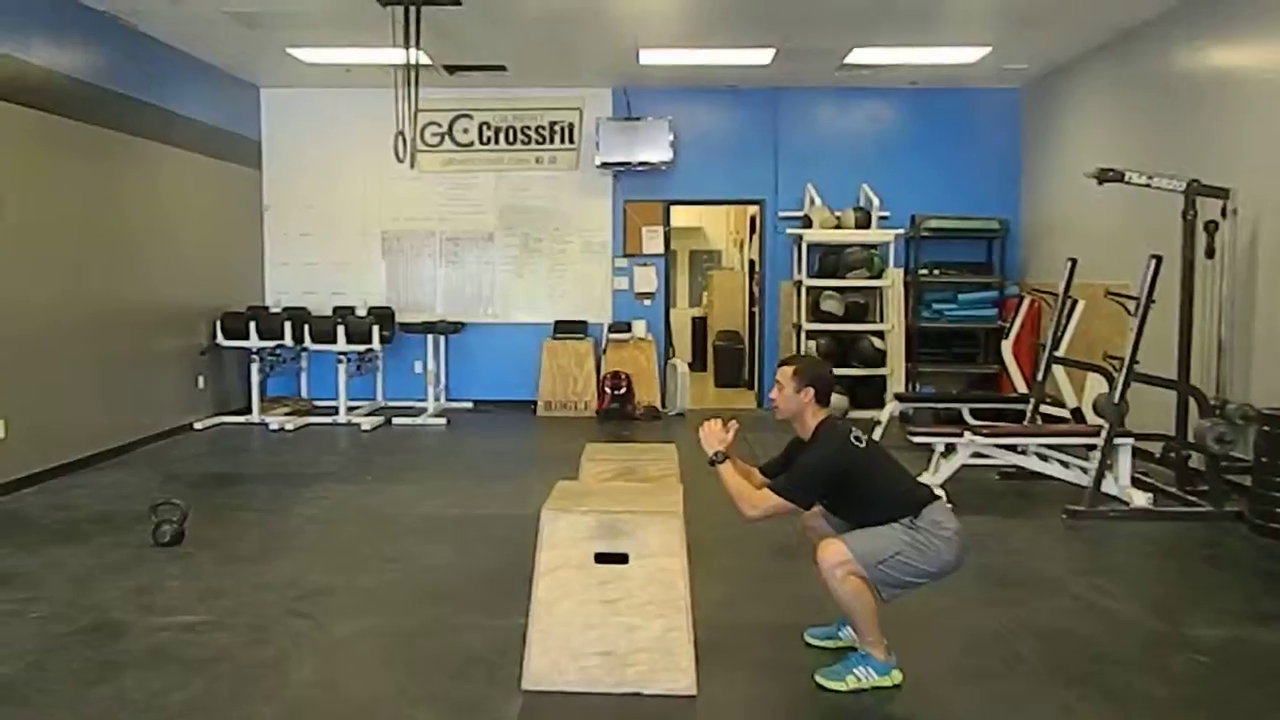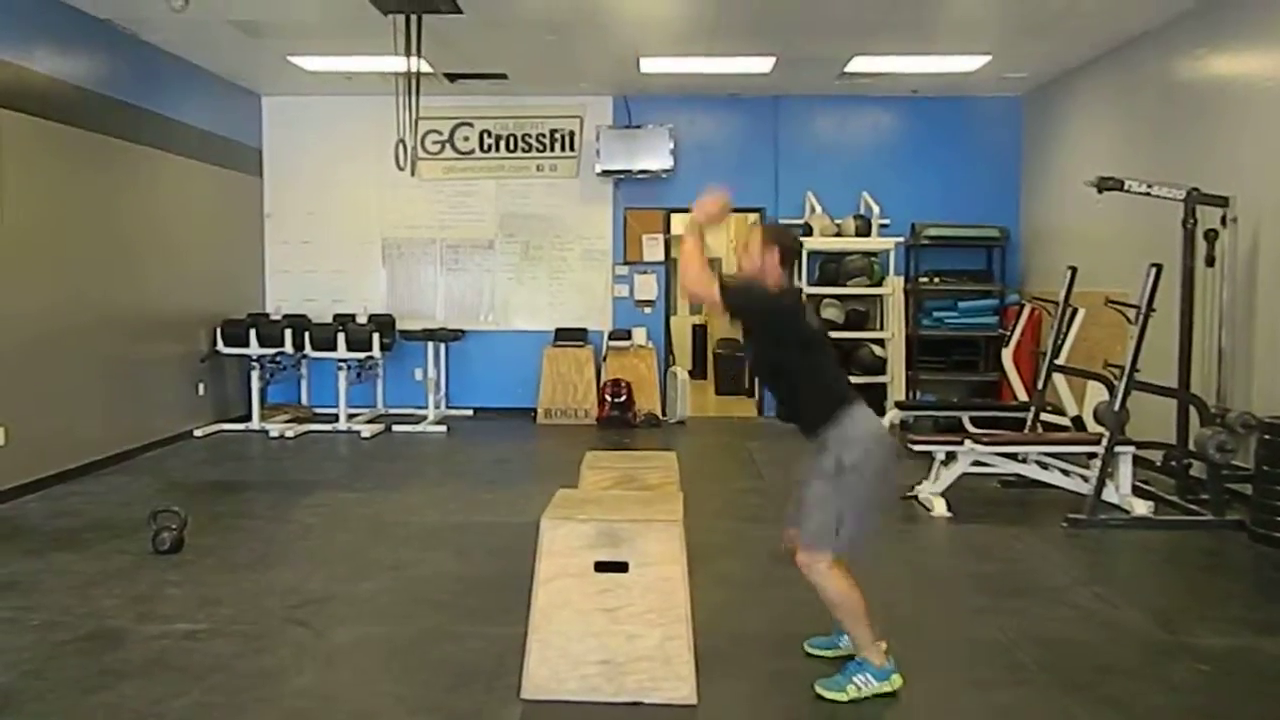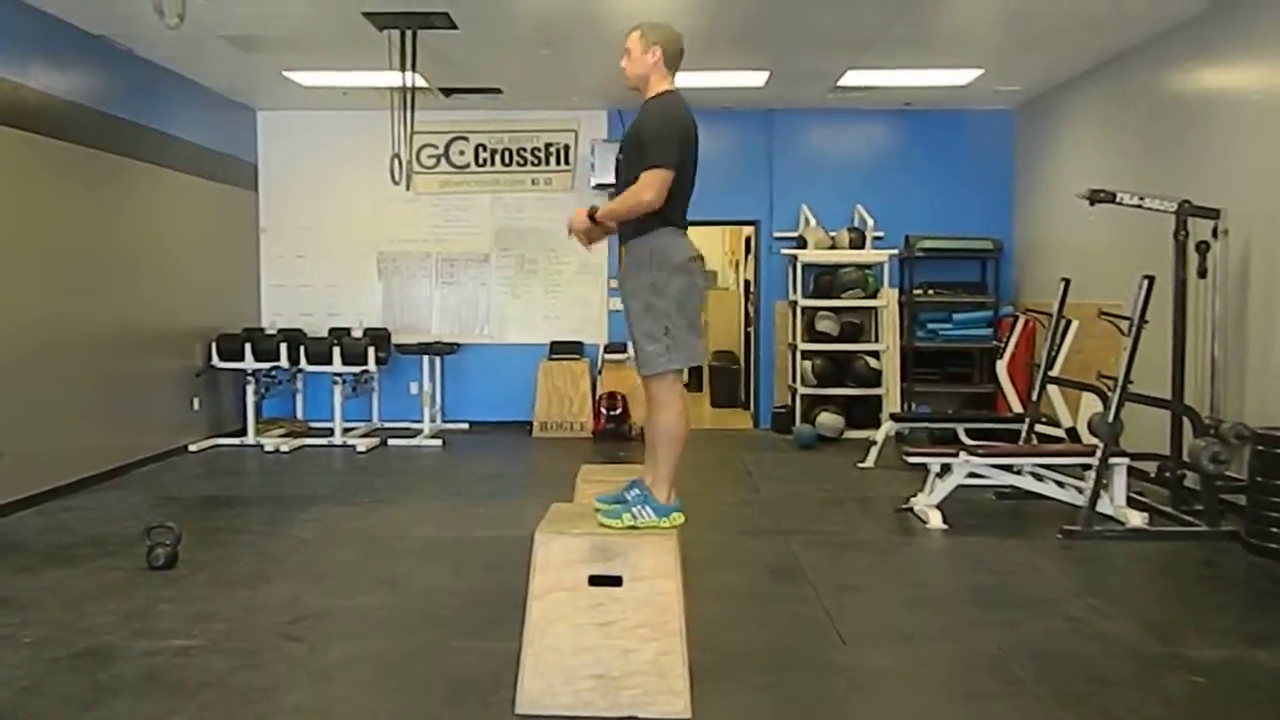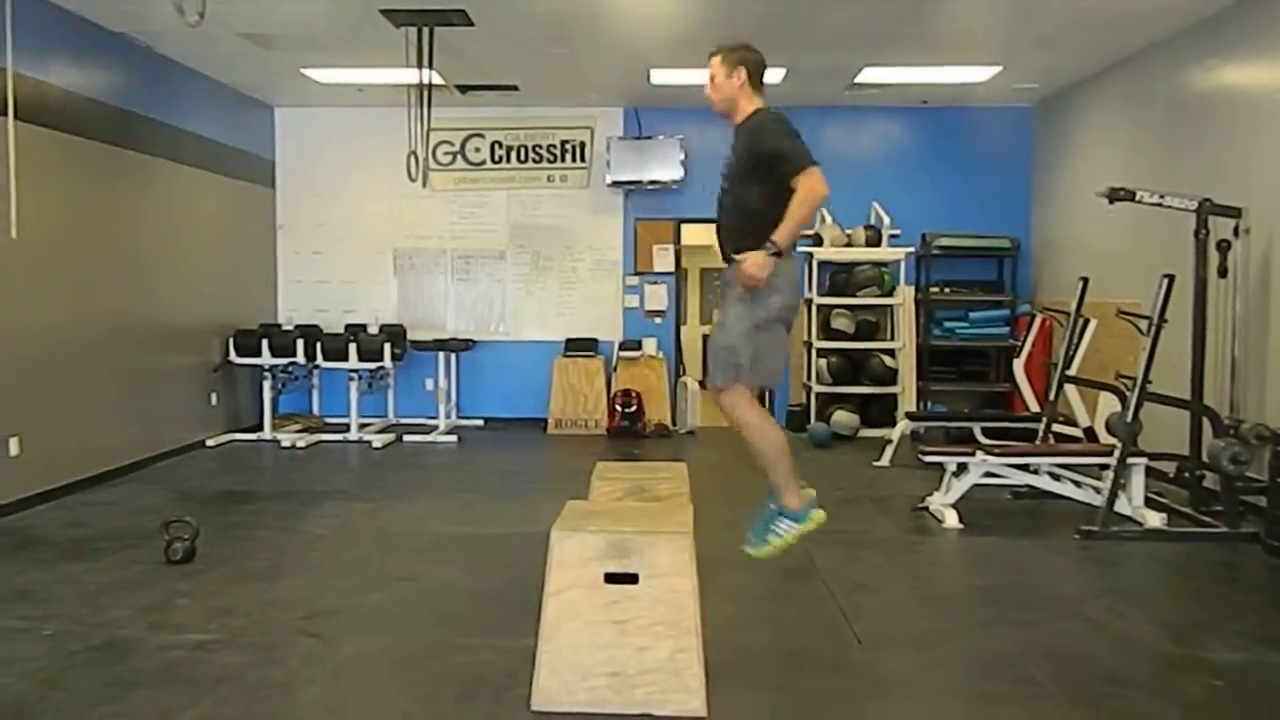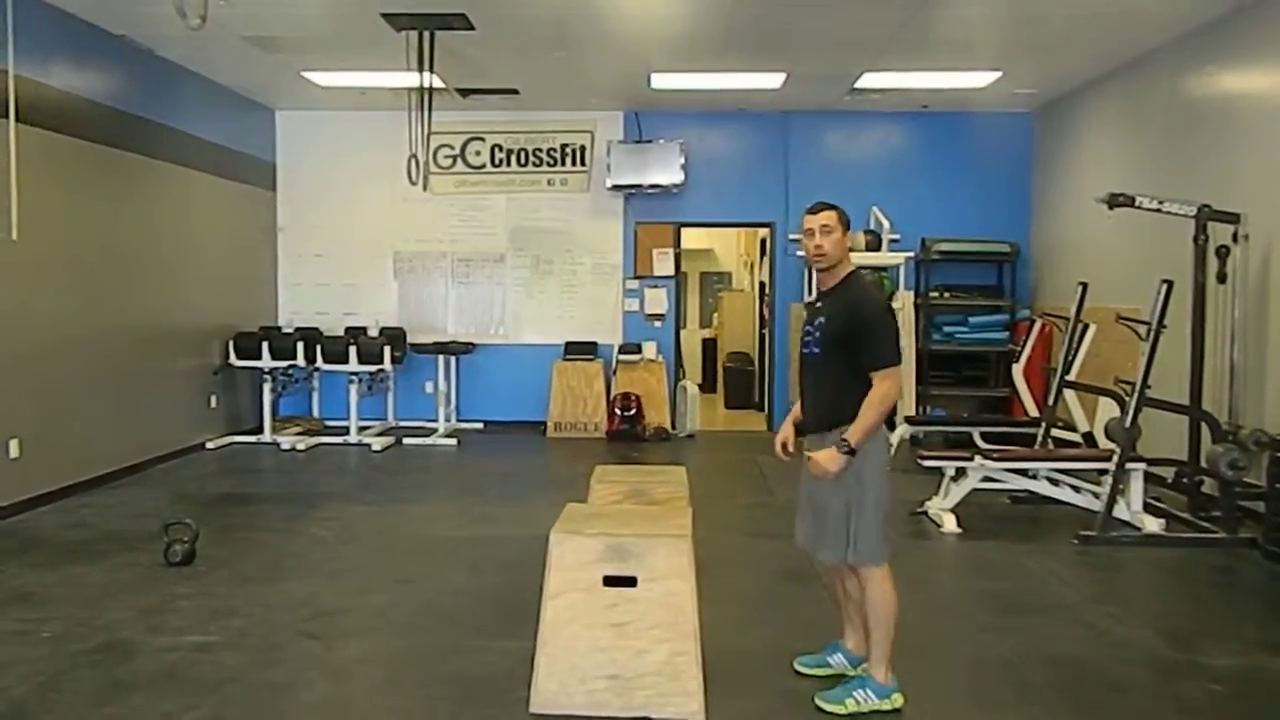
dt=1s
person 1, frame 1
left shoulder: (828, 454)
right shoulder: (816, 440)
left elbow: (755, 507)
right elbow: (758, 481)
left wrist: (717, 457)
right wrist: (726, 453)
left hip: (933, 537)
right hip: (910, 522)
left knee: (833, 558)
right knee: (815, 524)
left ankle: (878, 660)
right ankle: (858, 625)
person 1, frame 2
left shoulder: (774, 308)
right shoulder: (774, 304)
left elbow: (695, 291)
right elbow: (710, 288)
left wrist: (694, 232)
right wrist: (701, 230)
left hip: (853, 442)
right hip: (840, 438)
left knee: (814, 558)
right knee: (800, 538)
left ankle: (876, 666)
right ankle: (857, 636)
person 1, frame 3
left shoulder: (663, 114)
right shoulder: (661, 114)
left elbow: (650, 193)
left wrist: (592, 218)
right wrist: (602, 222)
left hip: (657, 253)
right hip: (653, 252)
left knee: (664, 379)
right knee: (655, 377)
left ankle: (661, 500)
right ankle: (652, 484)
person 1, frame 4
left shoulder: (767, 129)
right shoulder: (748, 134)
left elbow: (813, 187)
left wrist: (773, 249)
left hip: (761, 277)
right hip: (748, 275)
left knee: (734, 395)
right knee: (735, 392)
left ankle: (796, 504)
right ankle: (785, 496)
person 1, frame 5
left shoulder: (866, 301)
right shoulder: (821, 300)
left elbow: (888, 385)
left wrist: (846, 447)
right wrist: (792, 420)
left hip: (851, 446)
right hip: (820, 440)
left knee: (867, 561)
right knee: (830, 554)
right ankle: (852, 647)
